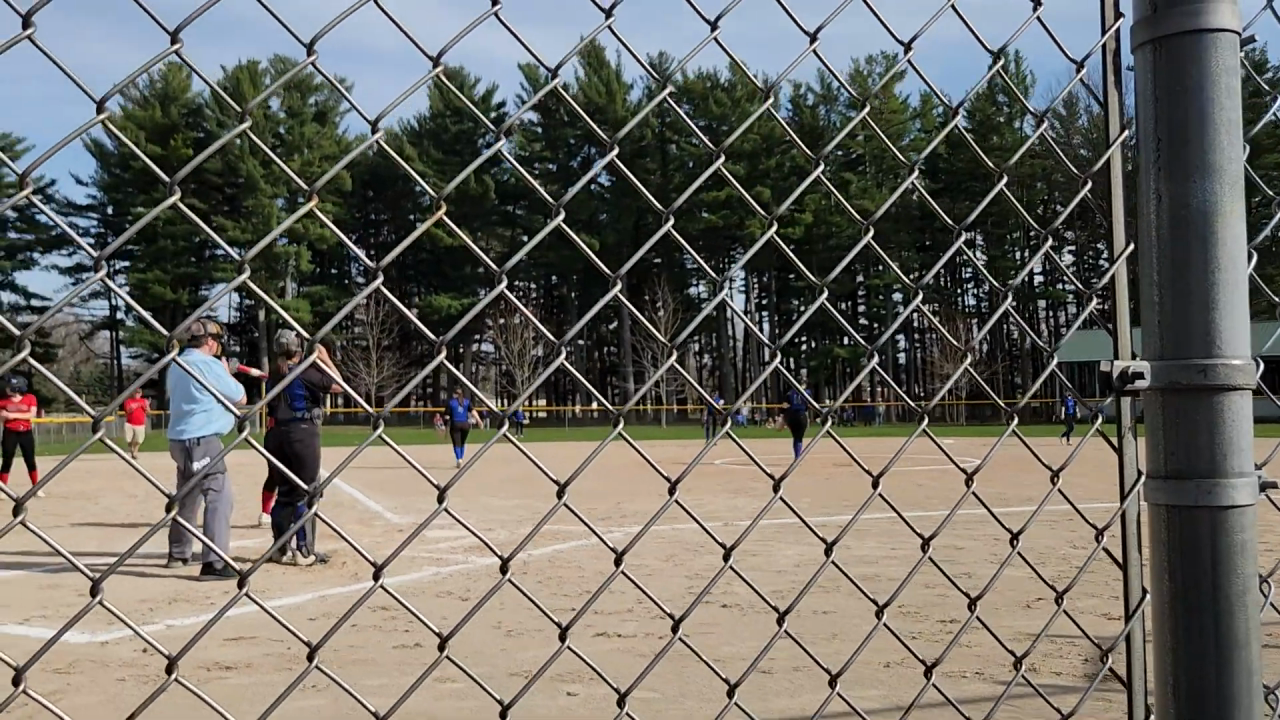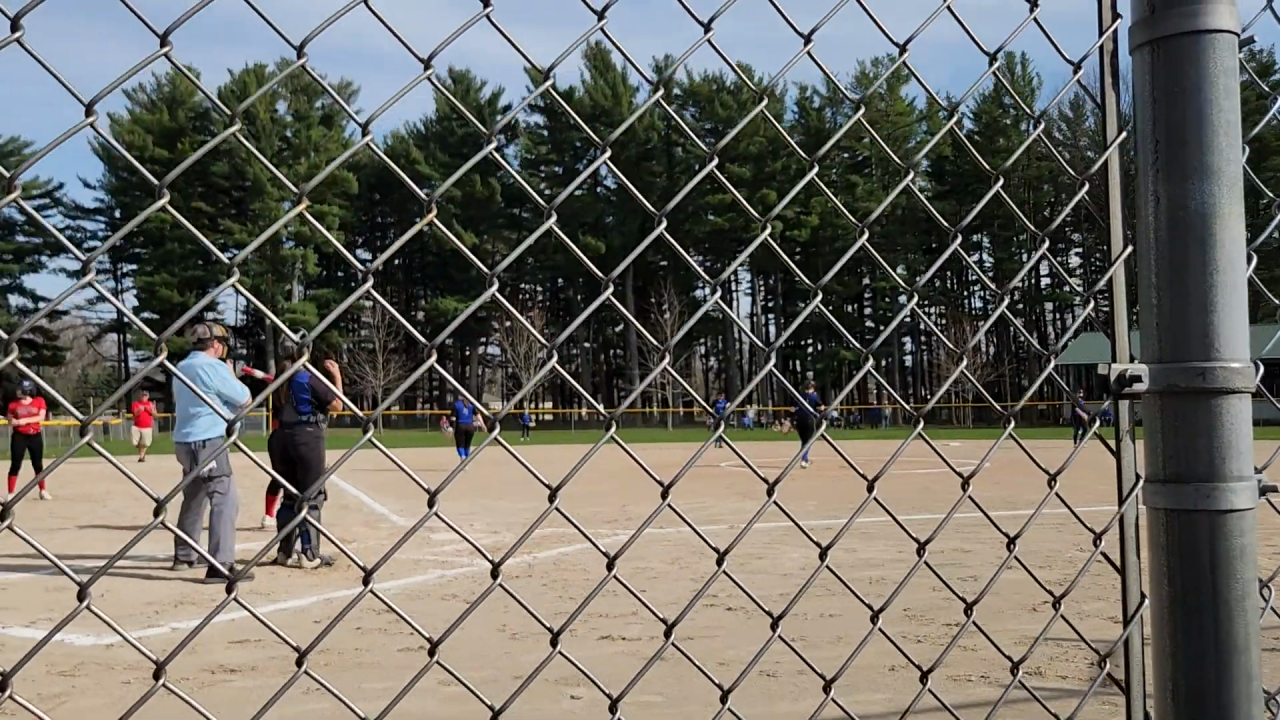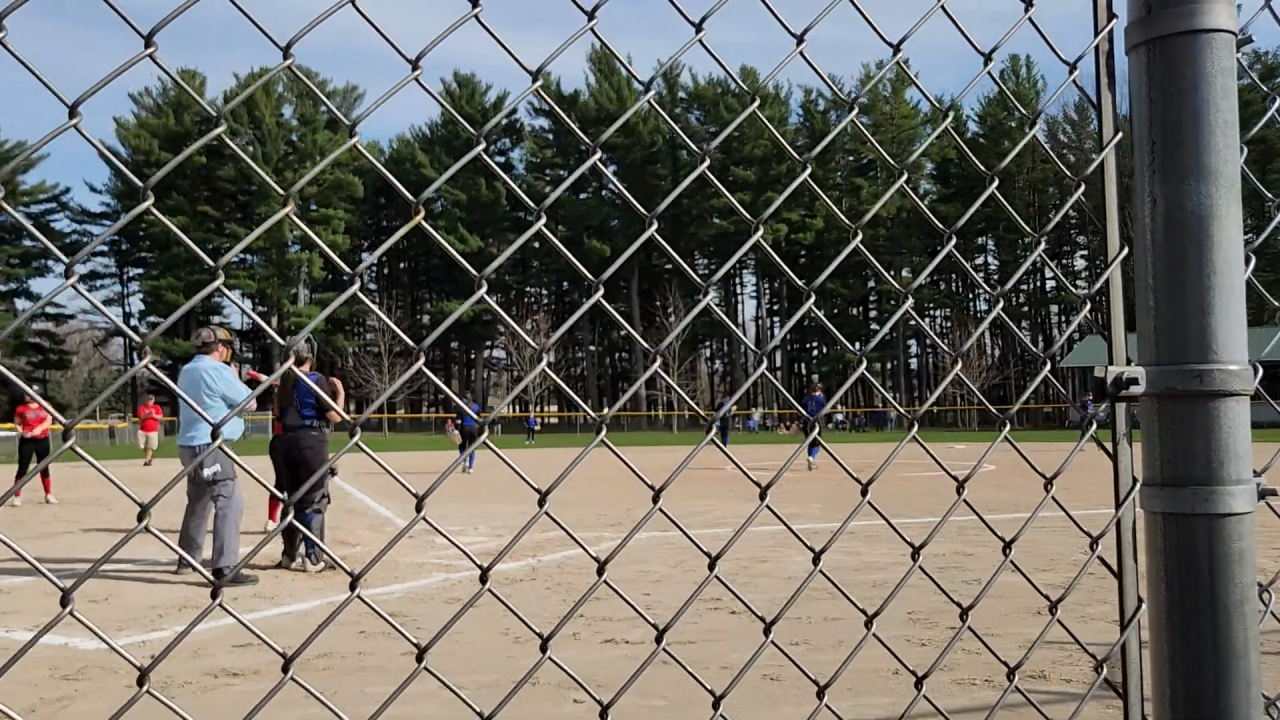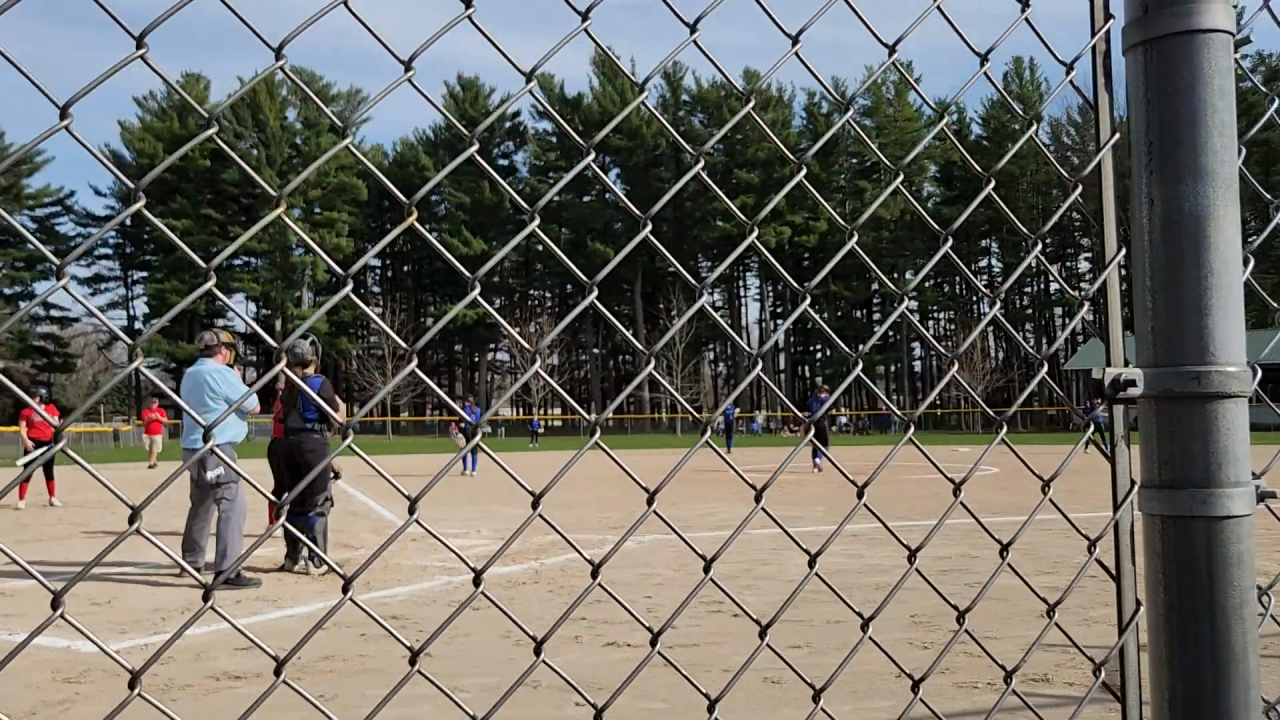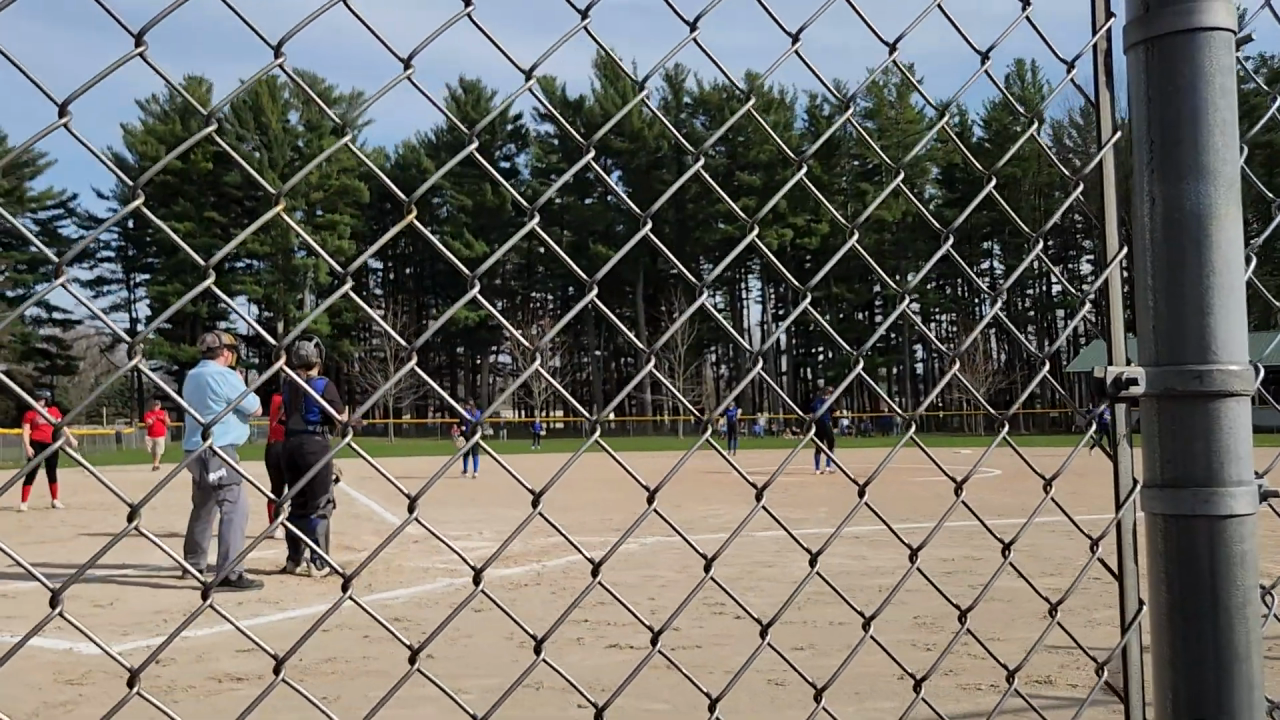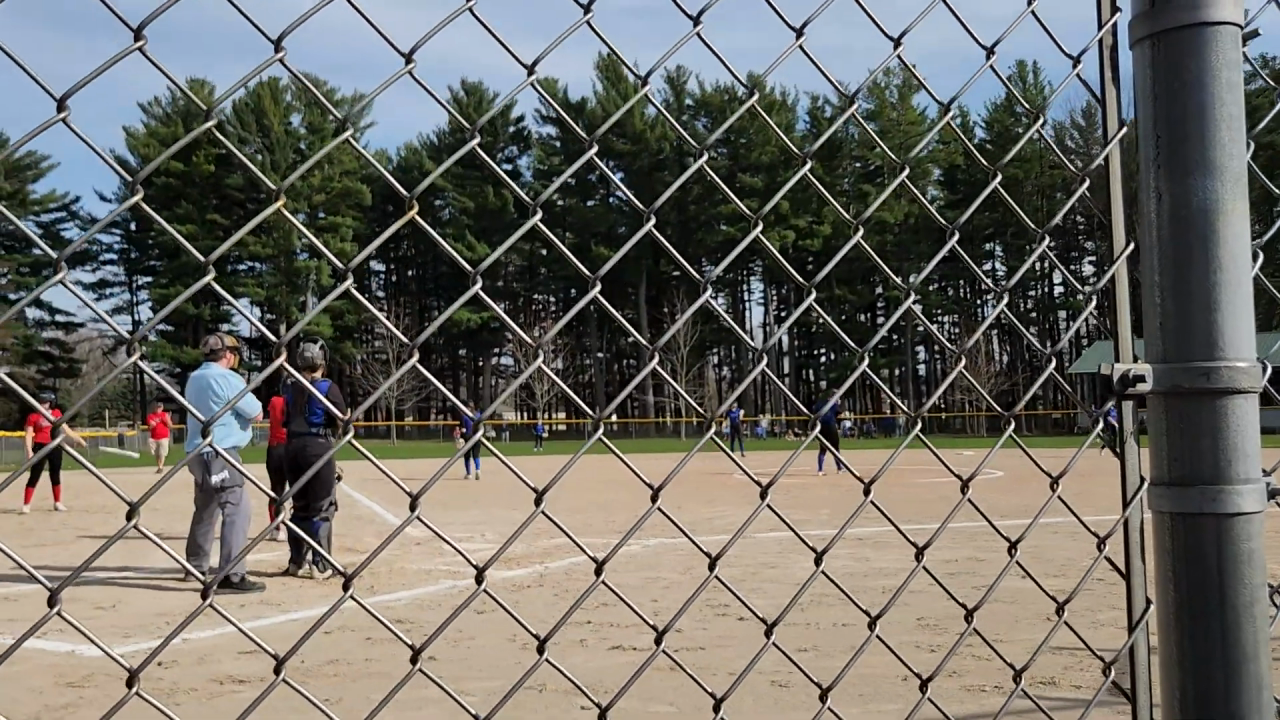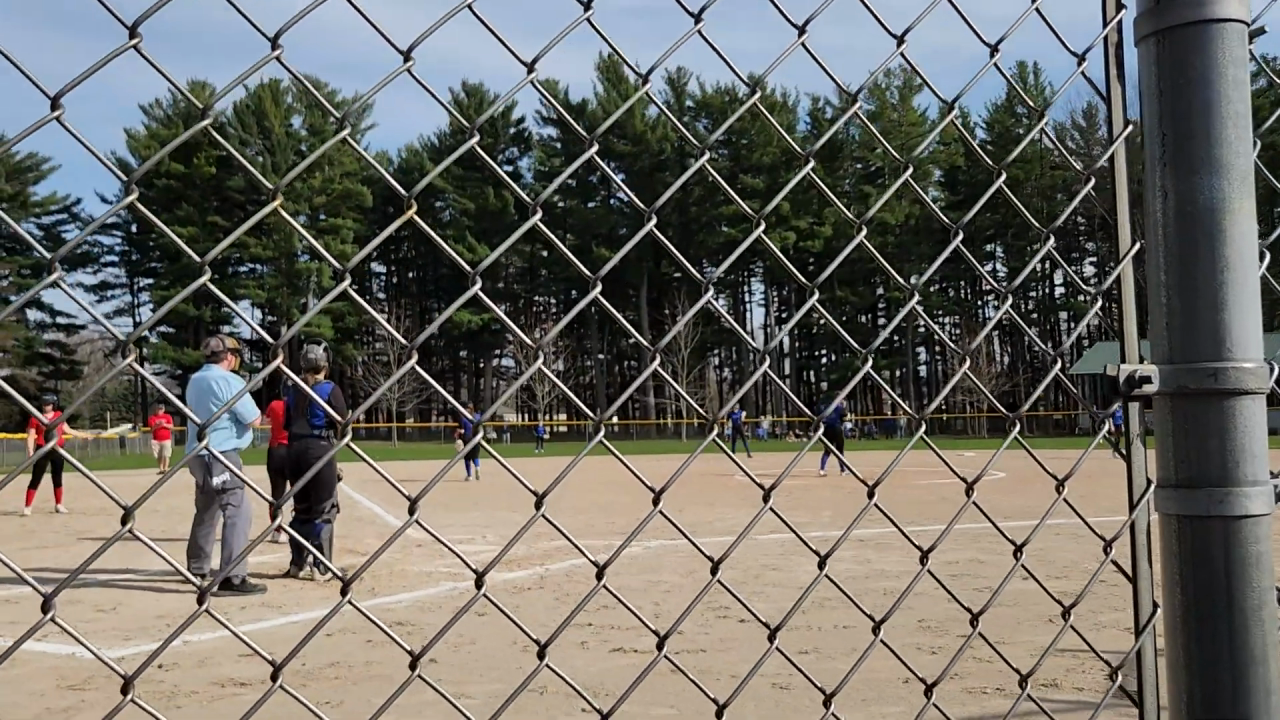
dt=0.1s
person 1, frame 1
left shoulder: (176, 366)
right shoulder: (208, 365)
right elbow: (240, 398)
right wrist: (227, 372)
left hip: (180, 439)
right hip: (202, 441)
left knee: (187, 497)
right knee: (219, 497)
left ankle: (178, 553)
right ankle: (214, 563)
person 1, frame 2
left shoulder: (181, 368)
right shoulder: (214, 368)
right elbow: (246, 400)
right wrist: (231, 375)
left hip: (186, 442)
right hip: (207, 444)
left knee: (193, 499)
right knee: (224, 500)
left ankle: (183, 555)
right ankle: (220, 566)
person 1, frame 3
left shoulder: (186, 371)
right shoulder: (219, 371)
right elbow: (250, 403)
right wrist: (235, 378)
left hip: (190, 446)
right hip: (211, 448)
left knee: (198, 503)
right knee: (229, 504)
left ankle: (188, 559)
right ankle: (224, 569)
person 1, frame 4
left shoulder: (189, 375)
right shoulder: (222, 374)
right elbow: (253, 406)
right wrist: (239, 381)
left hip: (193, 449)
right hip: (215, 450)
left knee: (201, 506)
right knee: (232, 507)
left ankle: (192, 562)
right ankle: (227, 573)
person 1, frame 5
left shoulder: (191, 377)
right shoulder: (225, 376)
right elbow: (255, 409)
right wrist: (241, 384)
left hip: (195, 450)
right hip: (217, 452)
left knee: (202, 508)
right knee: (234, 509)
left ankle: (194, 563)
right ankle: (229, 575)
person 1, frame 6
left shoulder: (193, 379)
right shoulder: (228, 379)
right elbow: (256, 414)
right wrist: (244, 391)
left hip: (198, 452)
right hip: (220, 454)
left knee: (205, 511)
right knee: (237, 511)
left ankle: (196, 565)
right ankle: (231, 576)
person 1, frame 7
left shoulder: (194, 380)
right shoulder: (229, 381)
right elbow: (254, 420)
right wrist: (245, 395)
left hip: (198, 454)
right hip: (221, 456)
left knee: (206, 513)
right knee: (237, 513)
left ankle: (196, 568)
right ankle: (232, 578)
person 2, frame 1
left shoulder: (273, 378)
right shoulder: (306, 372)
left elbow: (272, 414)
right elbow: (339, 385)
right wrist: (324, 358)
left hip: (278, 434)
right hip: (304, 434)
left knee: (285, 493)
right knee: (307, 493)
left ankle: (281, 549)
right ankle: (304, 552)
person 2, frame 2
right shoulder: (310, 377)
left elbow: (280, 413)
right elbow: (336, 406)
right wrist: (336, 375)
left hip: (283, 438)
right hip: (308, 437)
left knee: (290, 496)
right knee: (311, 497)
left ankle: (285, 552)
right ankle: (310, 555)
person 2, frame 3
left shoulder: (284, 383)
right shoulder: (316, 380)
left elbow: (283, 416)
right elbow: (334, 416)
right wrist: (340, 392)
left hip: (287, 441)
right hip: (312, 441)
left knee: (294, 499)
right knee: (315, 500)
left ankle: (290, 555)
right ankle: (313, 559)
person 2, frame 4
left shoulder: (288, 386)
right shoulder: (320, 383)
left elbow: (286, 416)
right elbow: (335, 420)
right wrist: (341, 406)
left hip: (289, 444)
right hip: (314, 445)
left knee: (296, 503)
right knee: (318, 504)
left ankle: (292, 558)
right ankle: (317, 562)
person 2, frame 5
left shoulder: (289, 387)
right shoulder: (324, 385)
left elbow: (287, 418)
right elbow: (340, 421)
right wrist: (345, 413)
left hip: (291, 446)
right hip: (315, 447)
left knee: (298, 505)
right knee: (320, 505)
left ankle: (294, 560)
right ankle: (319, 564)
person 2, frame 6
left shoulder: (292, 390)
right shoulder: (327, 387)
left elbow: (288, 423)
right elbow: (342, 423)
right wrist: (347, 421)
left hip: (293, 448)
right hip: (318, 448)
left knee: (301, 508)
right knee: (322, 509)
left ankle: (297, 562)
right ankle: (321, 566)
person 2, frame 7
left shoulder: (294, 392)
right shoulder: (330, 389)
left elbow: (288, 425)
left hip: (295, 450)
right hip: (320, 450)
left knee: (302, 509)
right knee: (324, 510)
left ankle: (298, 564)
right ankle: (322, 568)
